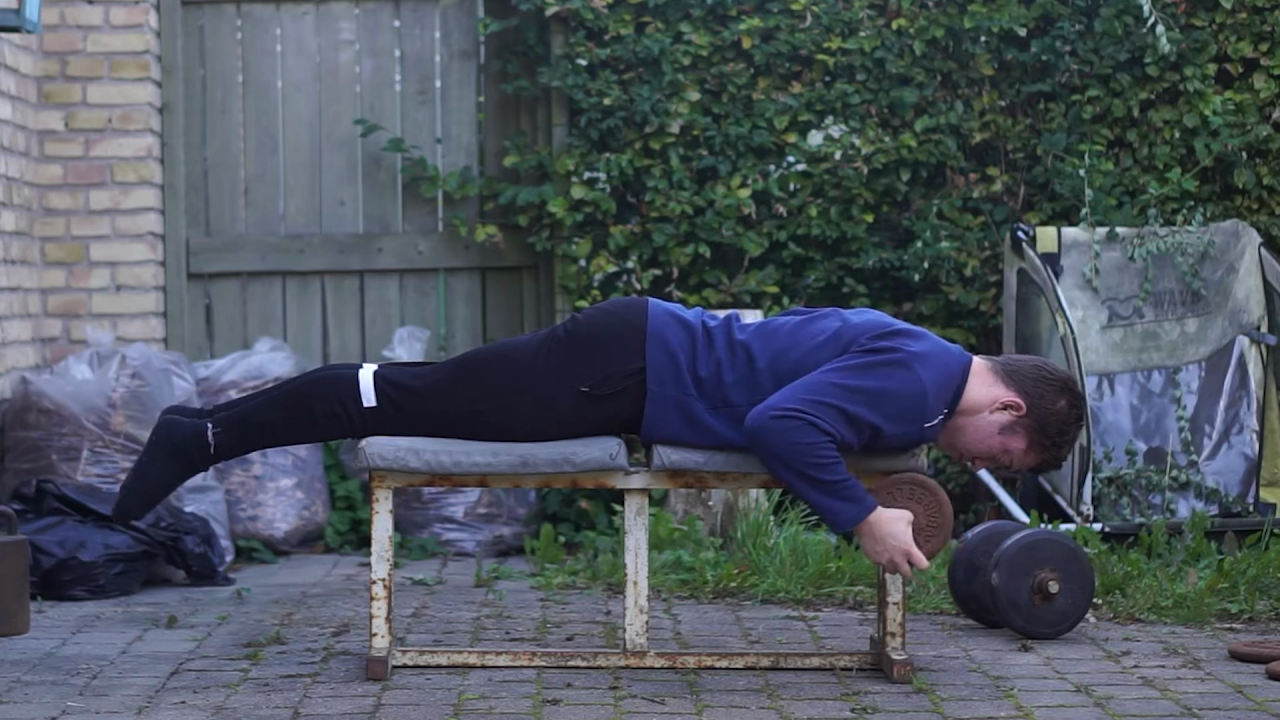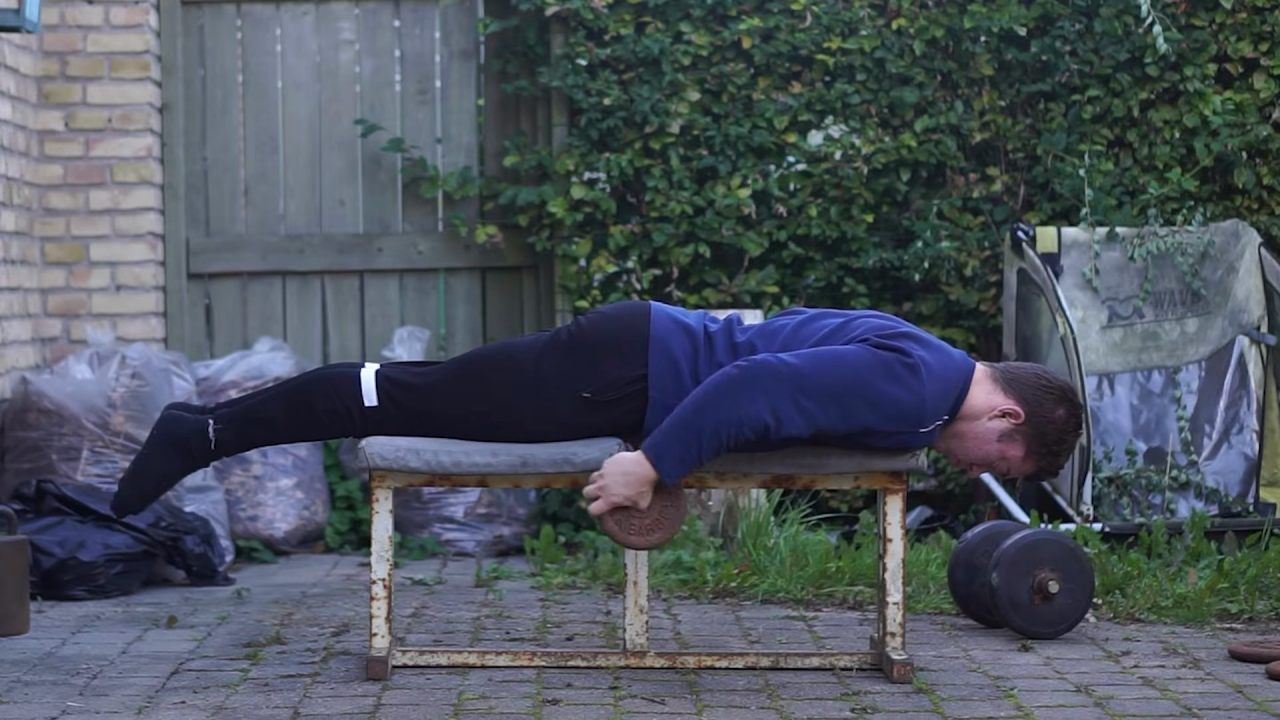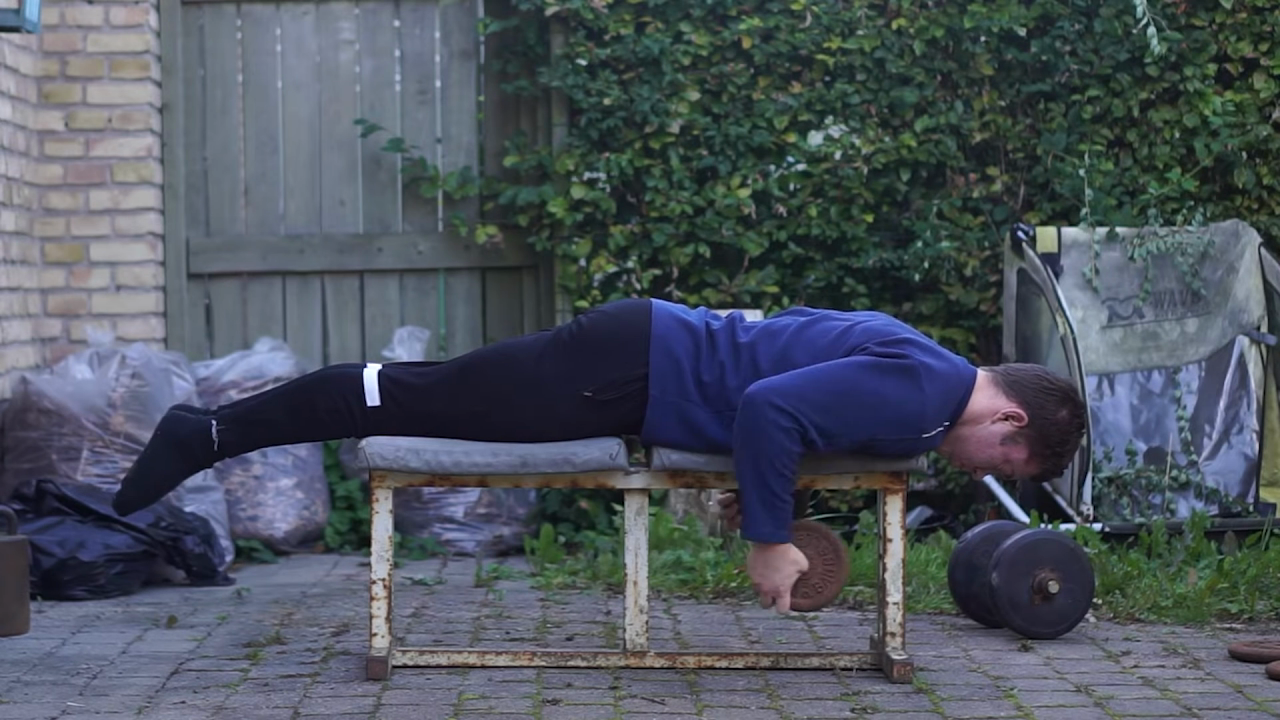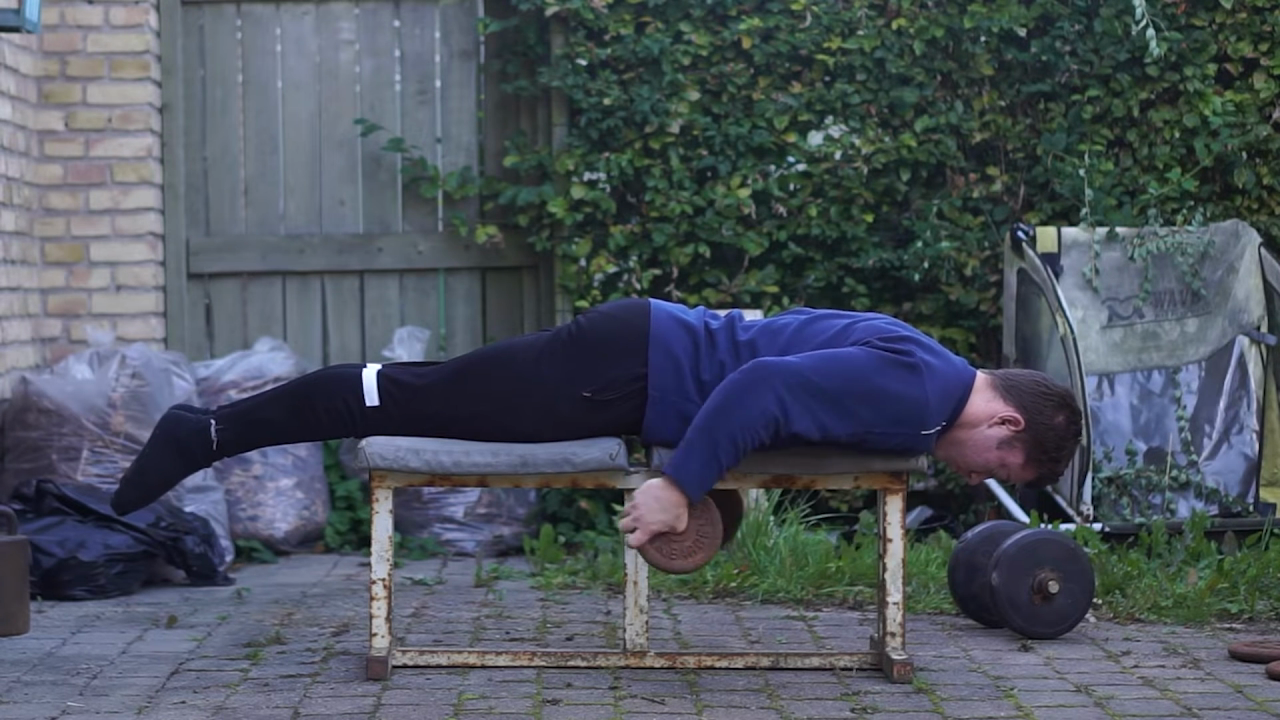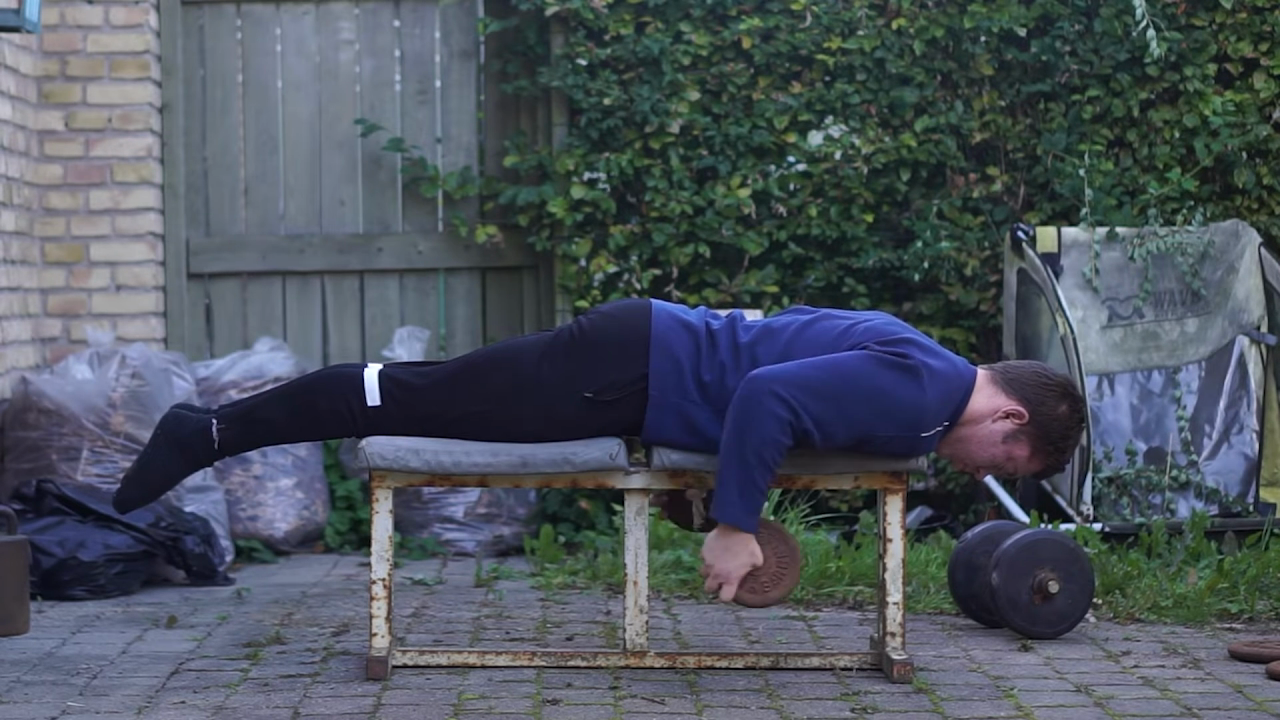
dt=1s
person 1, frame 1
left shoulder: (913, 358)
right shoulder: (917, 382)
right elbow: (780, 425)
left wrist: (869, 478)
right wrist: (865, 520)
left hip: (642, 353)
right hip: (628, 368)
left knee: (420, 392)
right knee: (409, 399)
left ankle: (206, 426)
right ankle: (205, 436)
person 1, frame 2
left shoulder: (916, 364)
right shoulder: (912, 387)
right elbow: (761, 386)
right wrist: (651, 460)
left hip: (645, 354)
right hip: (632, 372)
left knee: (419, 392)
right knee: (408, 402)
left ankle: (211, 424)
right ankle: (205, 427)
person 1, frame 3
left shoulder: (920, 367)
right shoulder: (918, 392)
right elbow: (768, 410)
left wrist: (762, 506)
right wrist: (768, 540)
left hip: (644, 352)
right hip: (631, 370)
left knee: (421, 393)
right knee: (416, 403)
left ankle: (212, 430)
right ankle: (209, 431)
person 1, frame 4
left shoulder: (916, 368)
right shoulder: (916, 392)
right elbow: (767, 388)
right wrist: (679, 484)
left hip: (647, 355)
right hip: (634, 372)
left knee: (421, 393)
right knee: (416, 401)
left ankle: (215, 424)
right ankle: (210, 429)
person 1, frame 5
left shoulder: (916, 366)
right shoulder: (915, 392)
right elbow: (762, 399)
right wrist: (735, 524)
left hip: (645, 353)
right hip: (631, 373)
left knee: (421, 394)
right knee: (413, 402)
left ankle: (214, 429)
right ankle: (210, 430)
